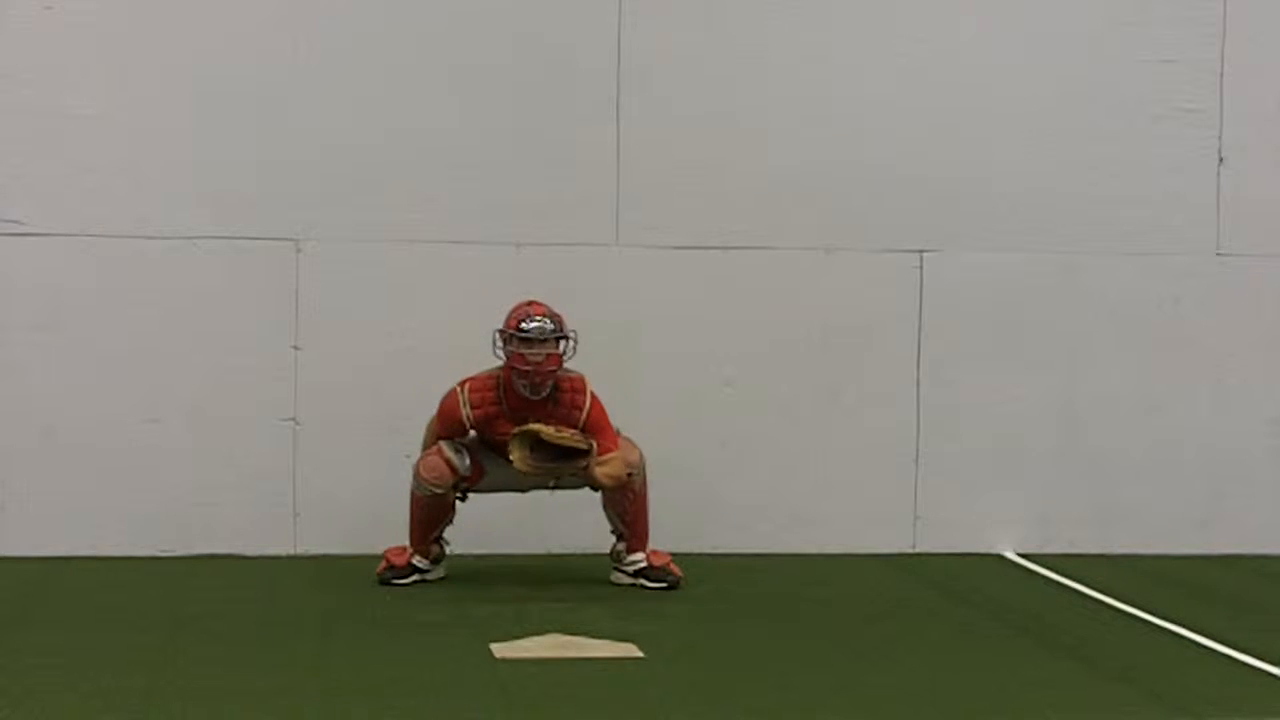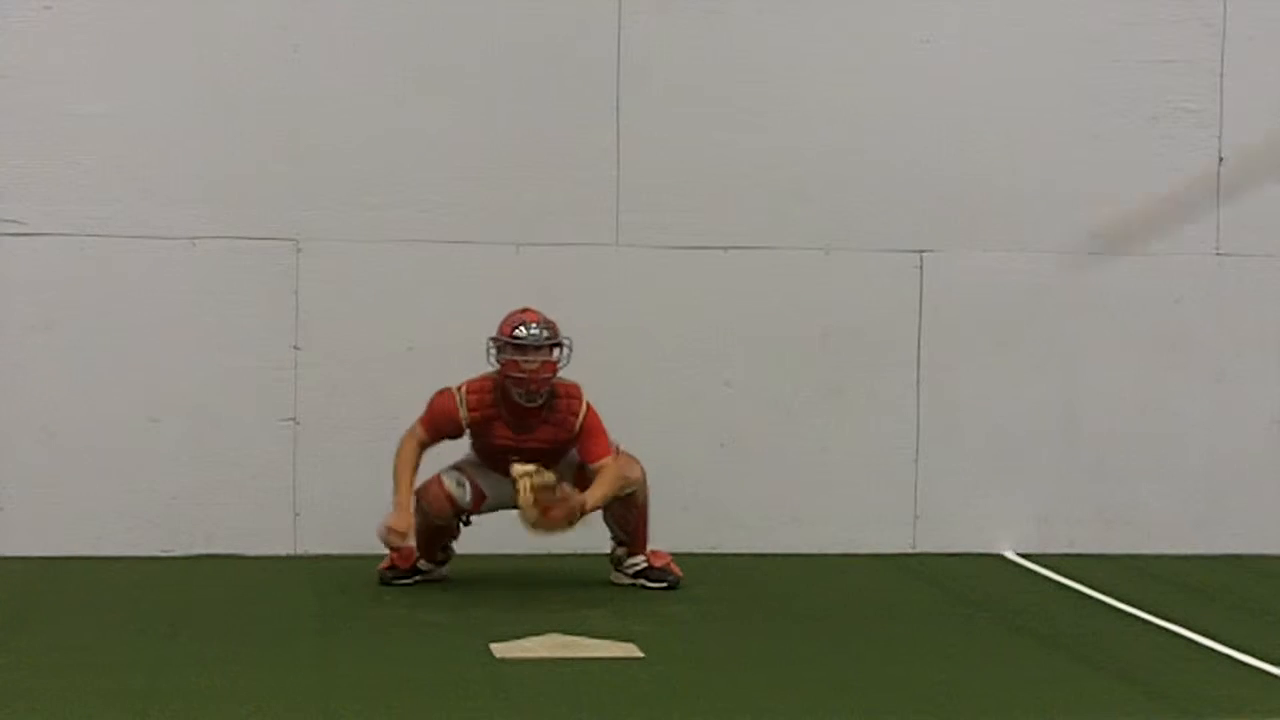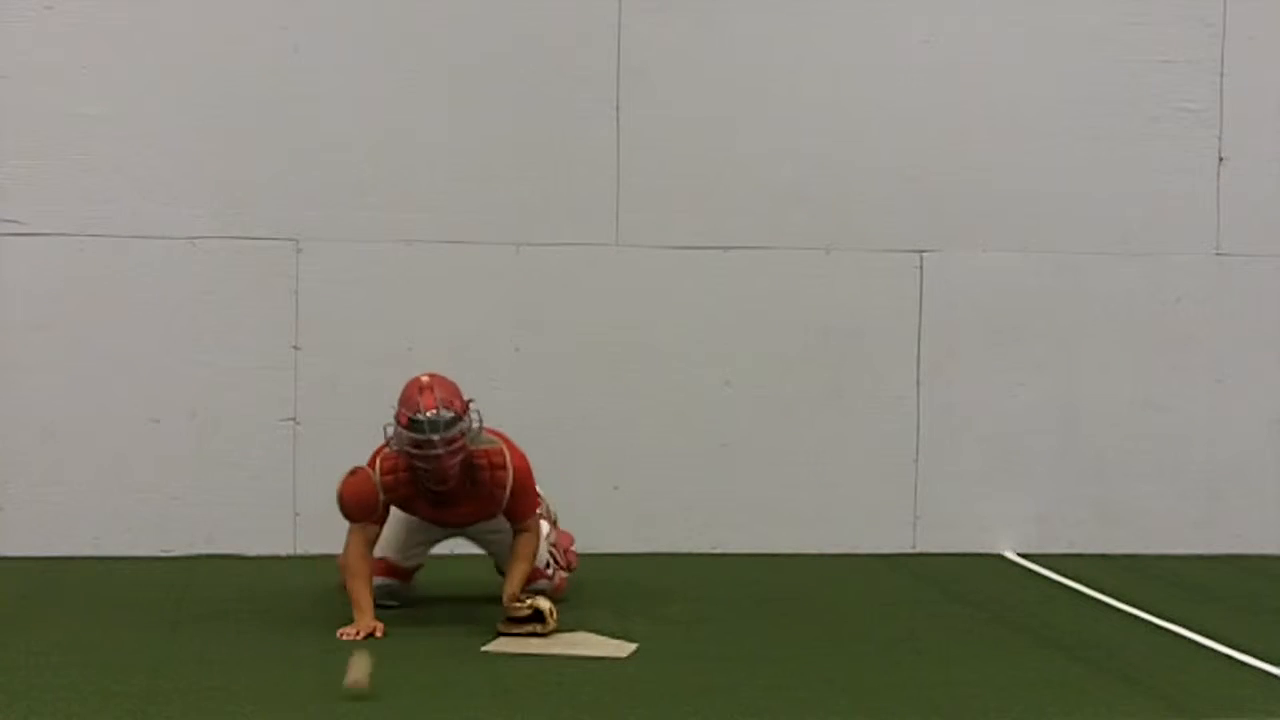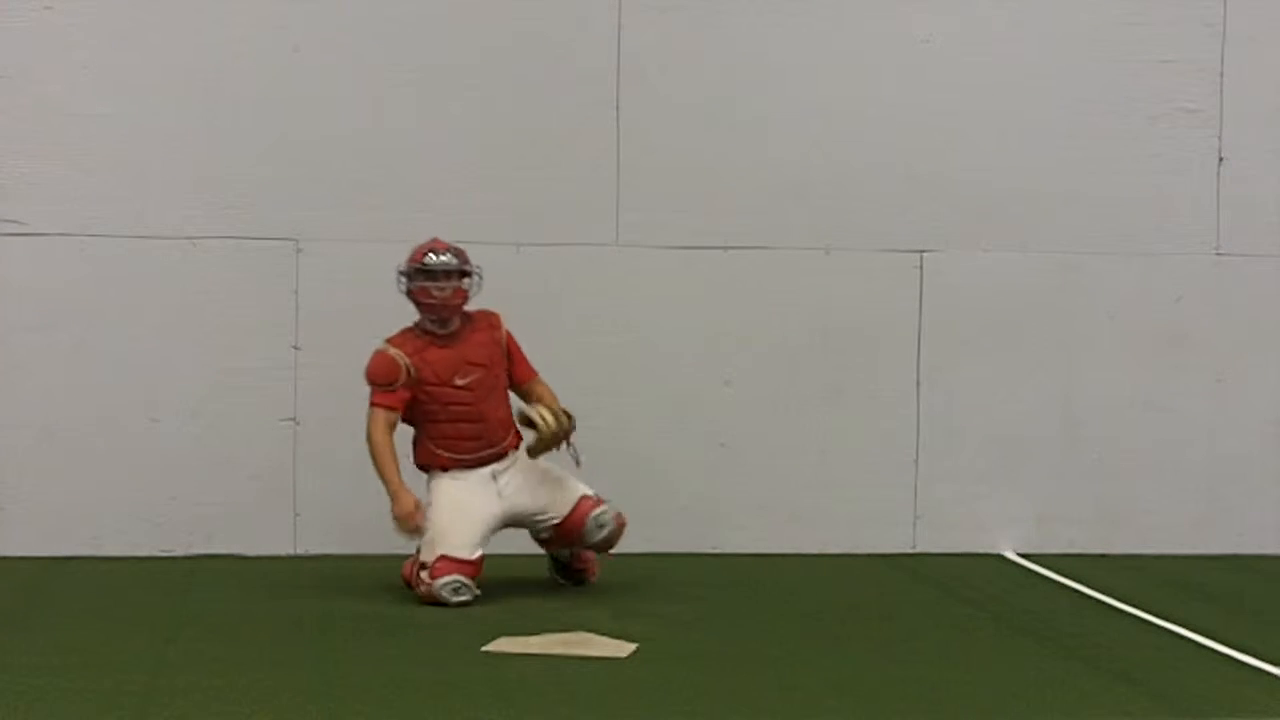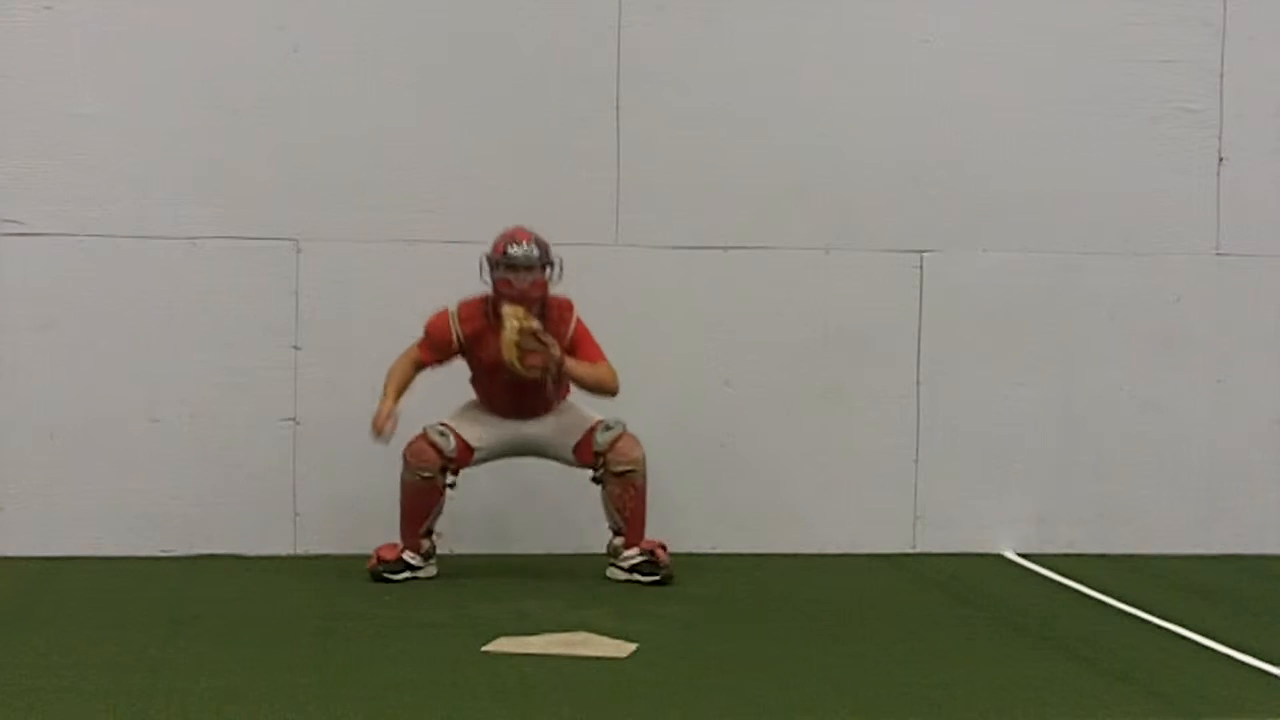
dt=1s
person 1, frame 1
left shoulder: (578, 396)
right shoulder: (474, 395)
left elbow: (617, 471)
right elbow: (436, 432)
left wrist: (593, 474)
right wrist: (429, 481)
right hip: (494, 462)
left knee: (627, 456)
right knee: (432, 468)
left ankle: (632, 558)
right ankle: (423, 555)
person 1, frame 2
left shoulder: (573, 404)
right shoulder: (471, 398)
left elbow: (608, 472)
right elbow: (414, 441)
left wrist: (584, 504)
right wrist: (402, 508)
left hip: (556, 473)
right hip: (493, 475)
left knee: (628, 473)
right knee: (435, 499)
left ankle: (632, 560)
right ankle: (430, 560)
person 1, frame 3
left shoulder: (503, 462)
right shoulder: (386, 469)
left elbow: (526, 529)
right elbow: (360, 542)
left wrist: (512, 590)
right wrist: (364, 616)
left hip: (492, 514)
left knee: (546, 584)
right knee: (379, 587)
left ankle: (548, 532)
person 1, frame 4
left shoulder: (491, 329)
right shoulder: (400, 354)
left elbow: (533, 387)
right elbow: (379, 429)
left wrist: (555, 413)
right wrist: (399, 494)
left hip: (516, 468)
right hip: (456, 482)
left knee: (605, 527)
right knee: (448, 589)
left ankle: (557, 544)
right ankle: (428, 554)
person 1, frame 5
left shoulder: (561, 316)
right shoulder: (468, 317)
left elbow: (609, 383)
right elbow: (411, 359)
left wrist: (562, 363)
right wrist: (388, 403)
left hip: (552, 417)
right hip: (489, 419)
left knee: (625, 450)
right knee: (422, 453)
left ankle: (629, 552)
right ankle: (414, 554)
